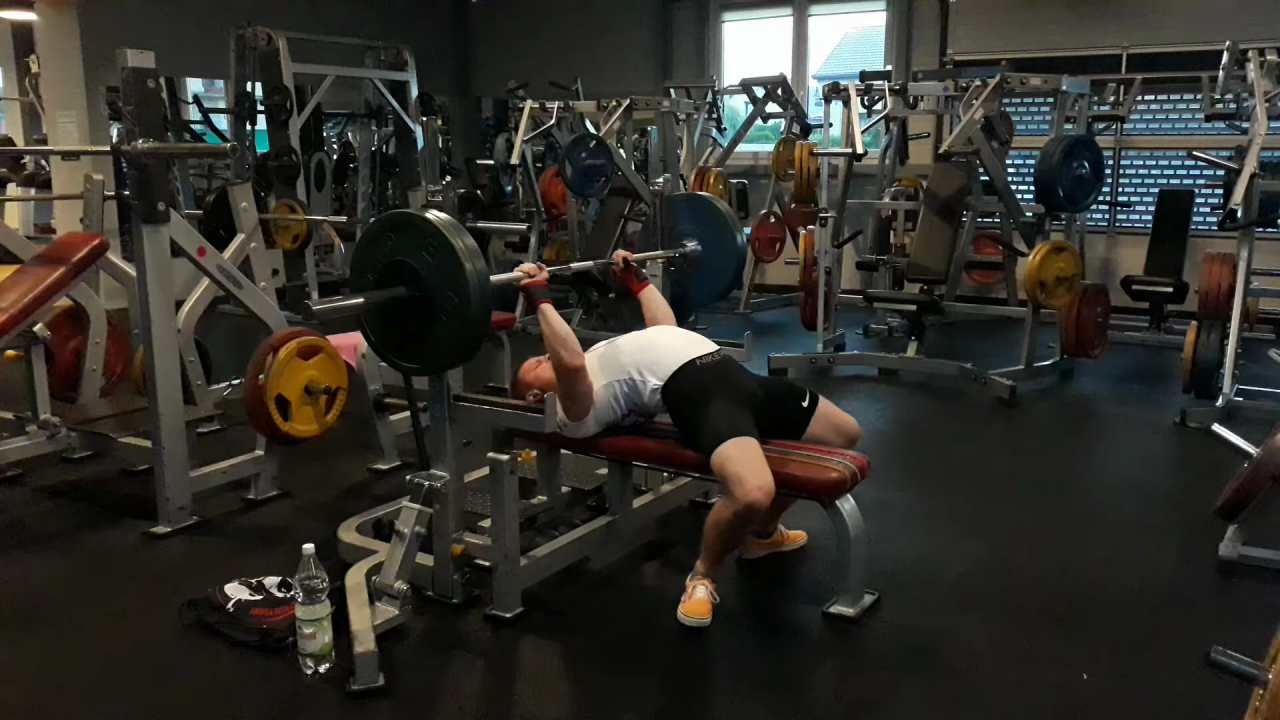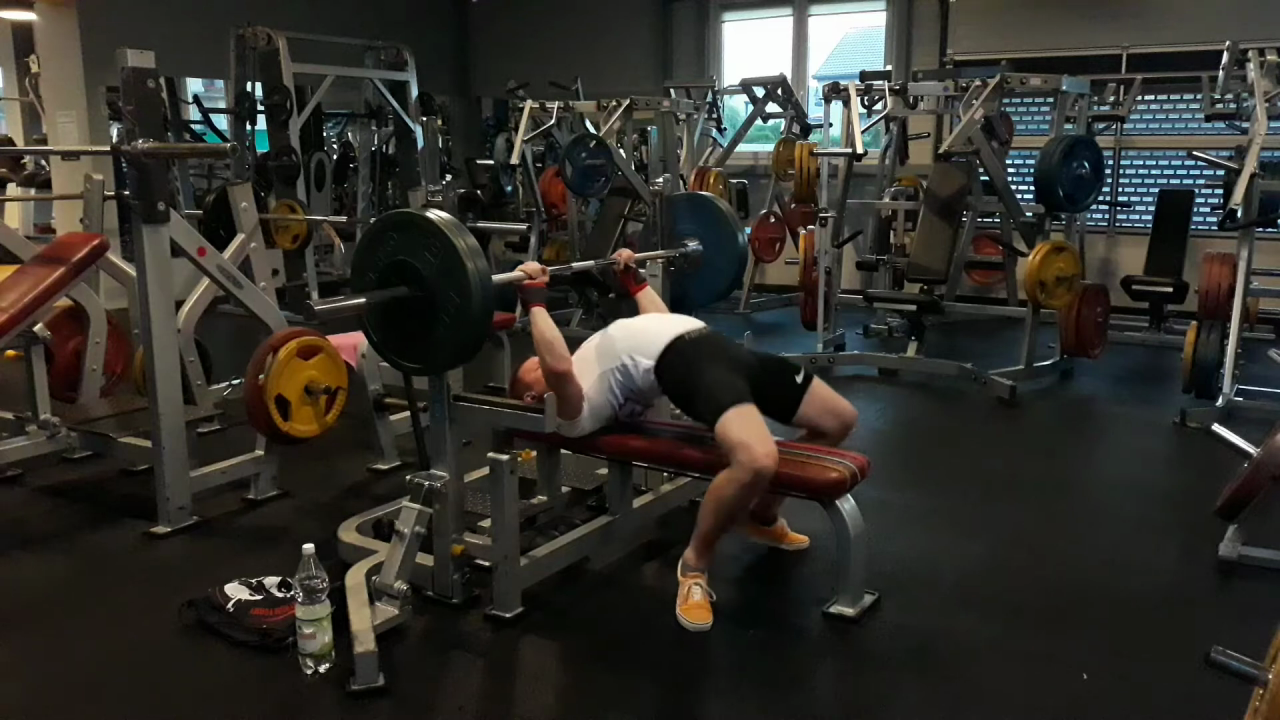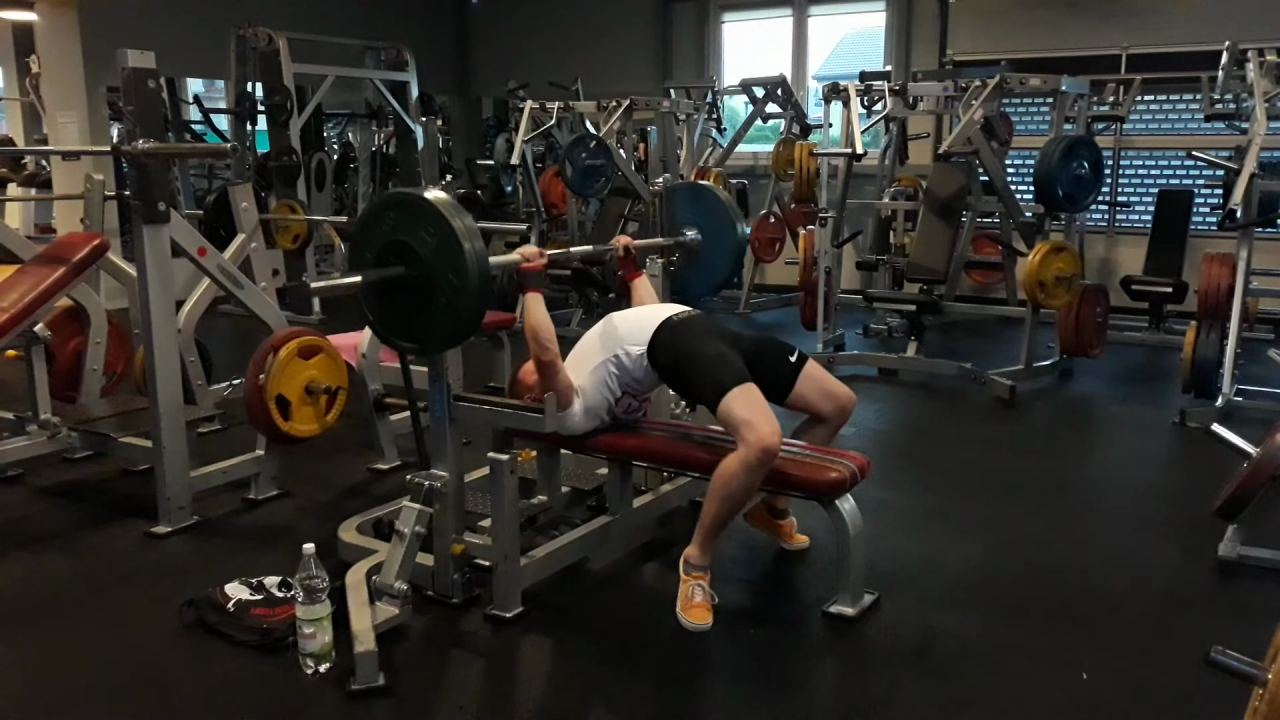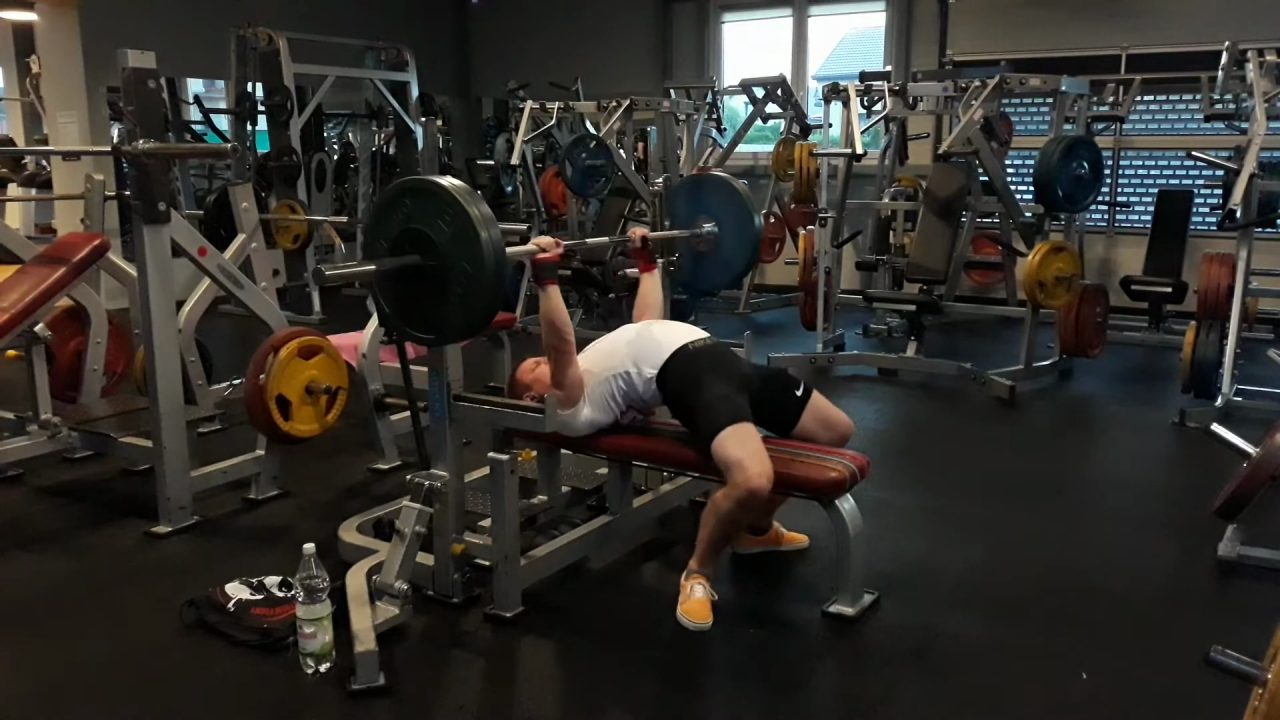
dt=0.5s
person 1, frame 1
left shoulder: (602, 366)
right shoulder: (575, 412)
left elbow: (665, 329)
right elbow: (571, 362)
left wrist: (635, 278)
right wrist: (540, 299)
left knee: (845, 435)
right knee: (753, 494)
left ankle: (762, 532)
right ankle: (703, 575)
person 1, frame 2
left shoulder: (597, 368)
left elbow: (660, 325)
right elbow: (560, 365)
left wrist: (634, 279)
right wrist: (534, 300)
left knee: (840, 421)
right knee: (757, 462)
left ankle: (763, 518)
right ankle: (694, 566)
person 1, frame 3
left shoulder: (593, 372)
left elbow: (646, 316)
right elbow: (547, 354)
left wrist: (631, 265)
right wrist: (531, 284)
left knee: (839, 405)
right knee: (761, 442)
left ankle: (773, 509)
right ankle: (696, 562)
person 1, frame 4
left shoulder: (600, 370)
right shoulder: (571, 408)
left elbow: (648, 324)
right elbow: (560, 346)
left wrist: (646, 259)
right wrist: (546, 276)
left knee: (836, 433)
right knee: (753, 481)
left ankle: (755, 529)
right ankle: (697, 573)
